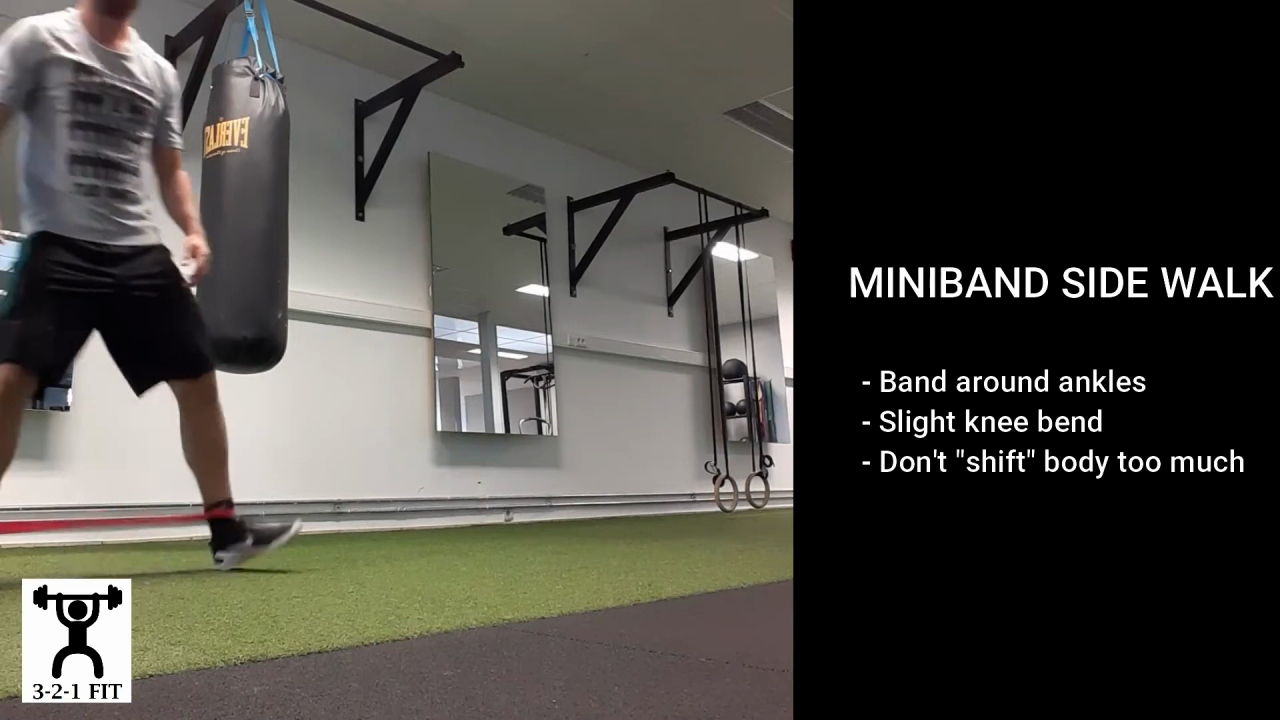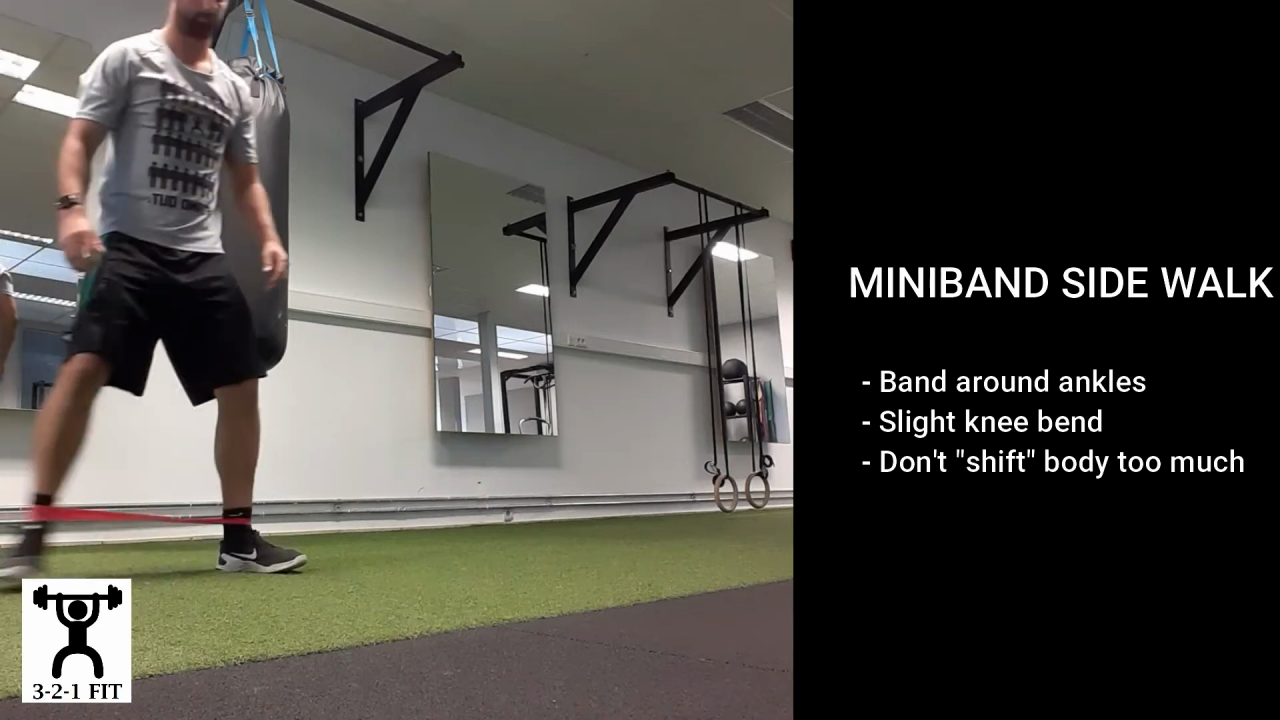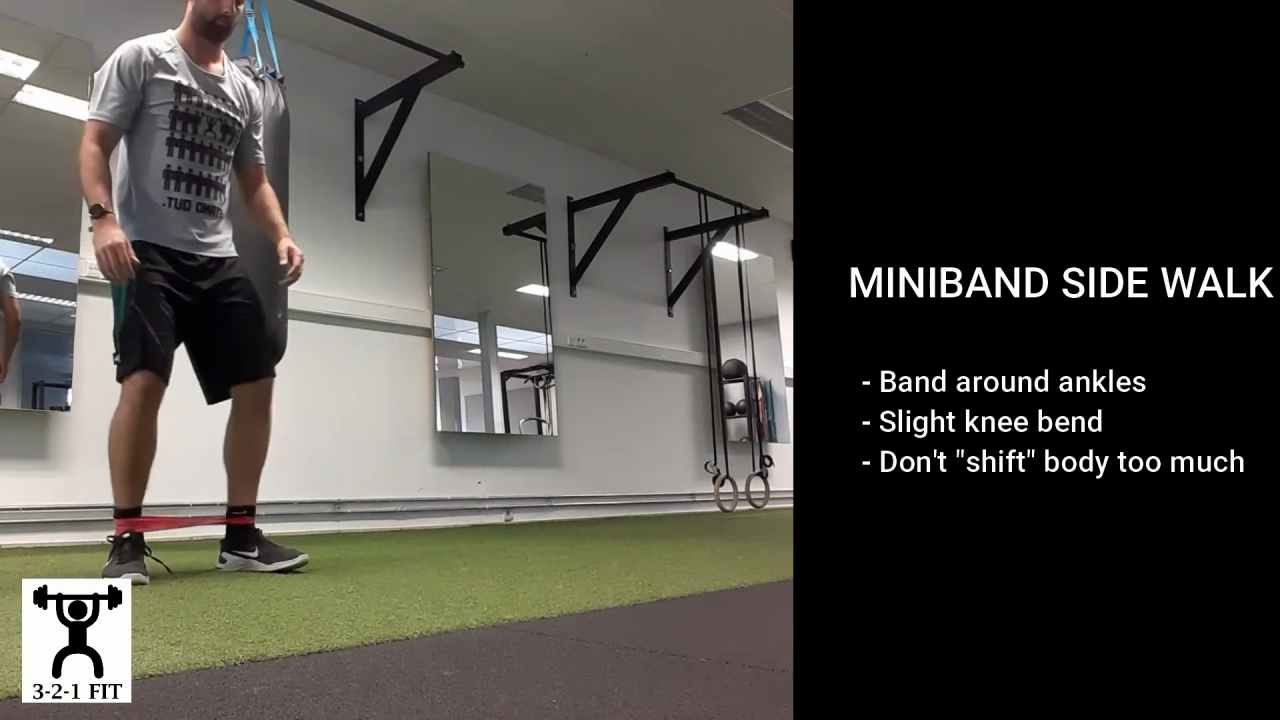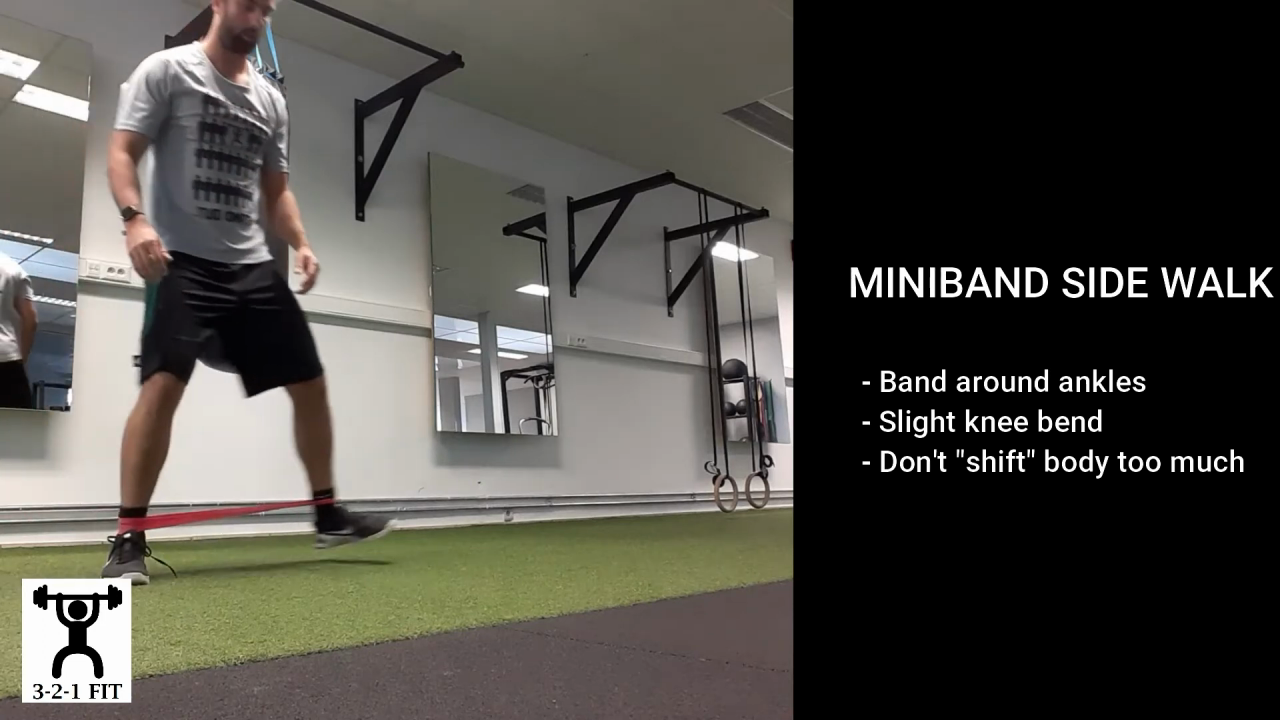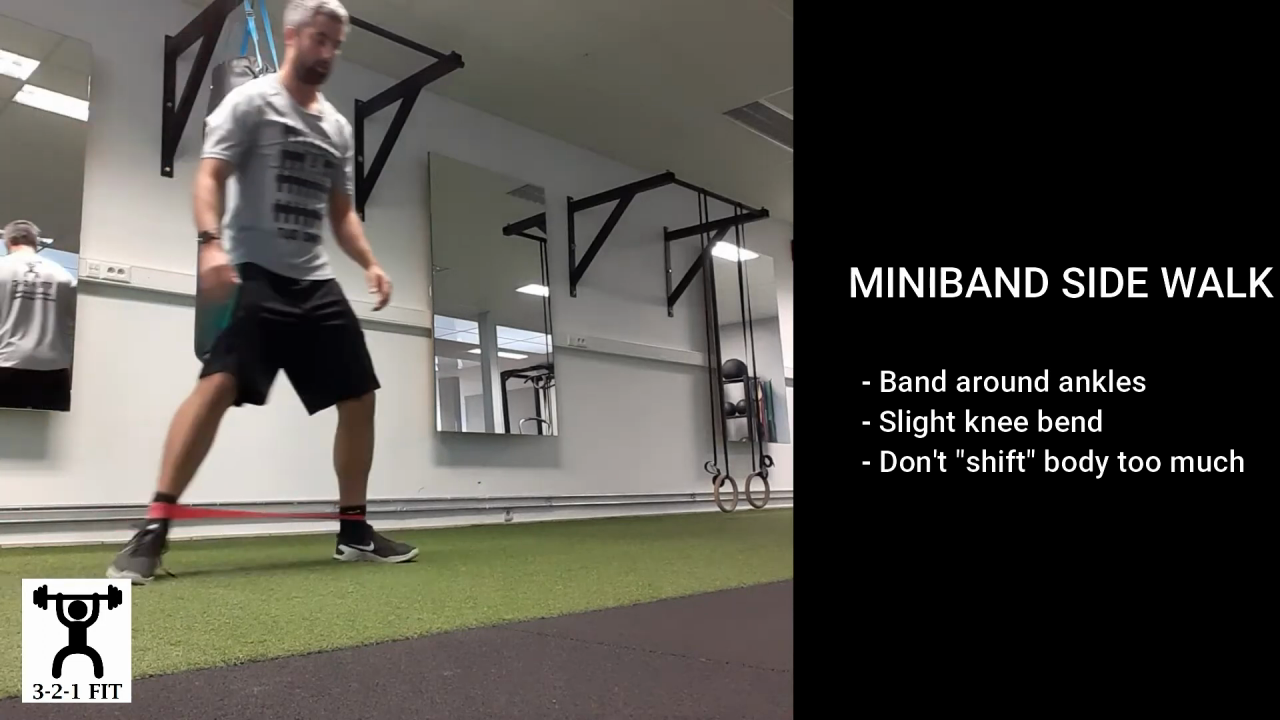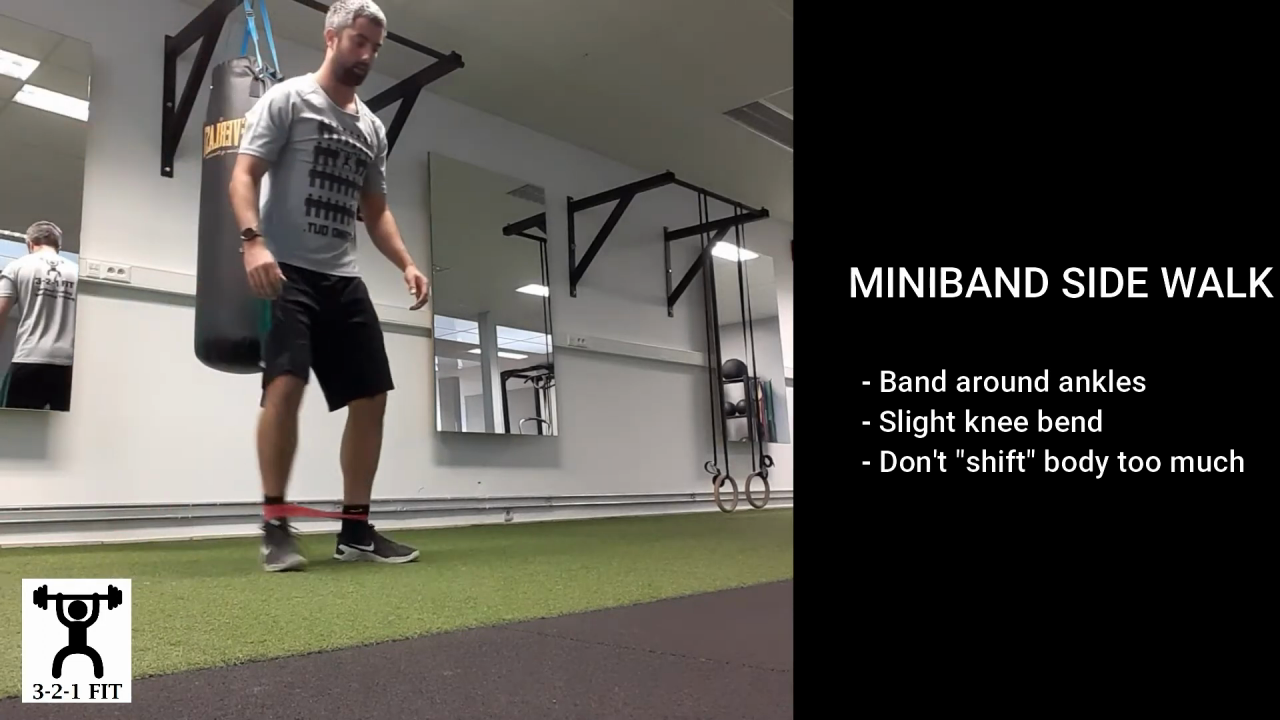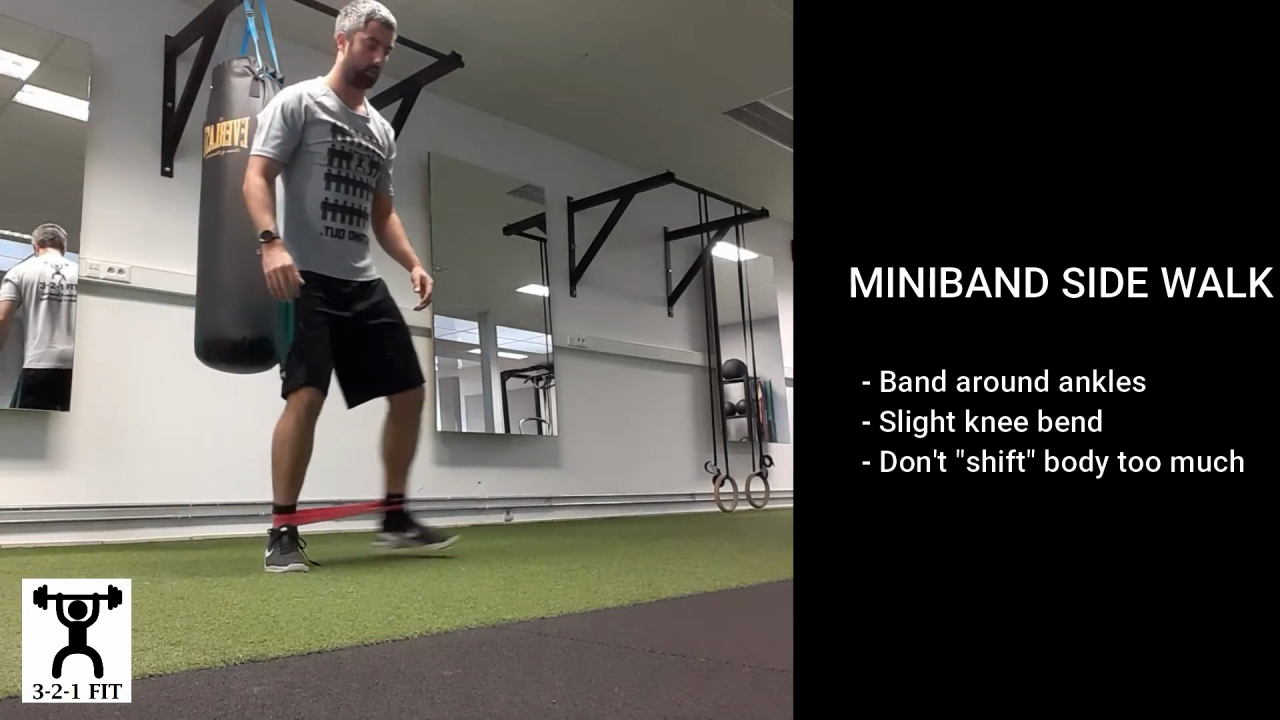
dt=0.3s
person 1, frame 1
left shoulder: (156, 68)
left elbow: (170, 164)
left wrist: (194, 231)
left hip: (139, 249)
right hip: (60, 241)
left knee: (198, 382)
left ankle: (227, 531)
person 1, frame 2
left shoulder: (235, 88)
right shoulder: (129, 58)
left elbow: (246, 179)
right elbow: (79, 140)
left wrist: (268, 237)
right wrist: (72, 207)
left hip: (202, 258)
right hip: (131, 245)
left knee: (241, 389)
right knee: (84, 368)
left ankle: (239, 536)
person 1, frame 3
left shoulder: (245, 91)
right shoulder: (140, 59)
left elbow: (253, 182)
right elbow: (95, 144)
left wrist: (281, 235)
right wrist: (103, 216)
left hip: (219, 259)
right hip: (150, 251)
left knee: (256, 386)
right knee: (144, 383)
left ankle: (241, 536)
right ankle: (126, 539)
person 1, frame 4
left shoulder: (270, 101)
right shoulder: (168, 70)
right elbow: (122, 151)
left wrist: (300, 244)
right wrist: (135, 218)
left hip: (252, 266)
right hip: (184, 260)
left knee: (309, 383)
right knee: (163, 385)
left ankle: (328, 514)
right ankle: (128, 539)
person 1, frame 5
left shoulder: (339, 128)
right shoulder: (252, 101)
right elbow: (209, 177)
left wrist: (369, 263)
right wrist: (211, 242)
left hip: (315, 282)
right hip: (256, 274)
left knee: (357, 397)
right knee: (218, 384)
left ankle: (353, 528)
right ankle: (153, 529)
person 1, frame 6
left shoulder: (371, 128)
right shoulder: (287, 99)
right elbow: (244, 175)
left wrist: (406, 264)
right wrist: (253, 240)
left hip: (344, 279)
right hip: (288, 271)
left knee: (371, 398)
right knee: (284, 384)
left ankle: (356, 528)
right ankle: (274, 524)
person 1, frame 7
left shoulder: (381, 130)
right shoulder: (297, 102)
right elbow: (256, 176)
left wrist: (413, 263)
right wrist: (273, 242)
left hip: (363, 282)
right hip: (308, 279)
left knee: (409, 389)
right knee: (305, 396)
left ankle: (396, 517)
right ankle: (281, 532)
